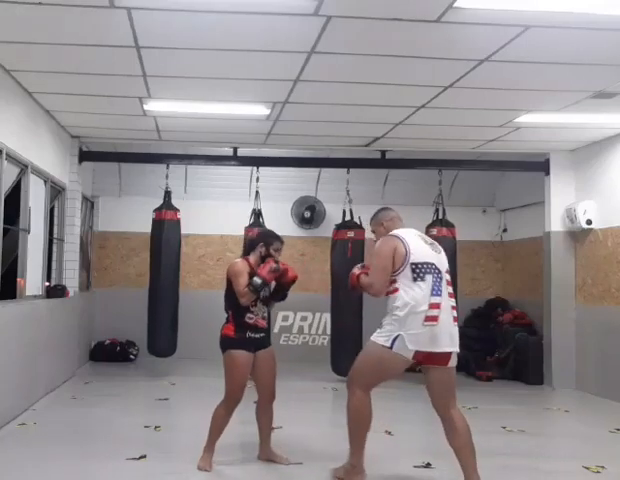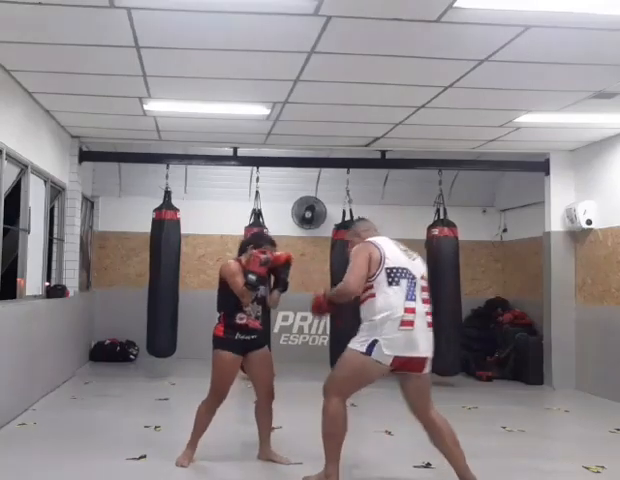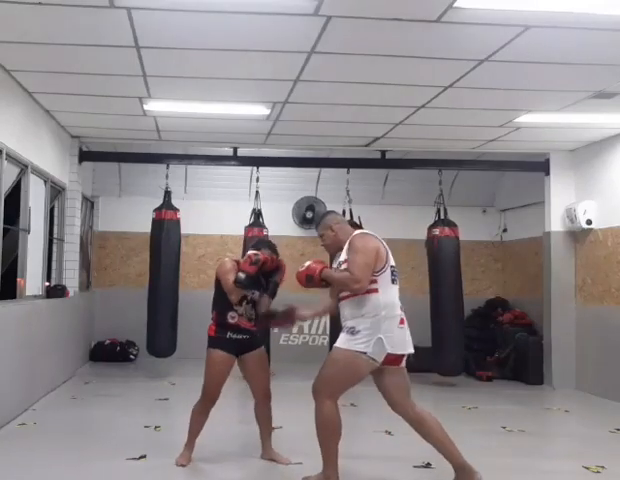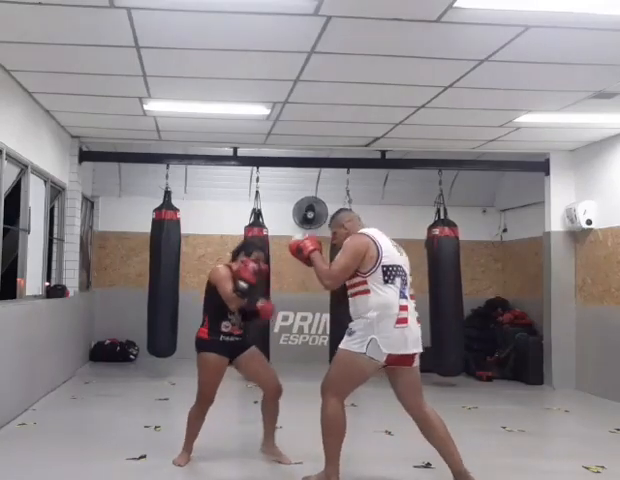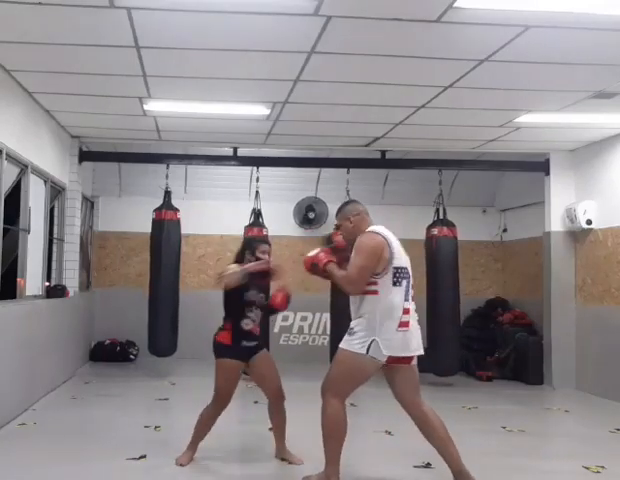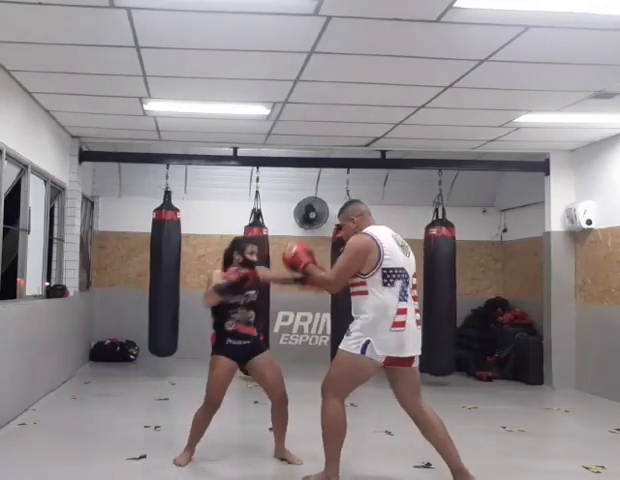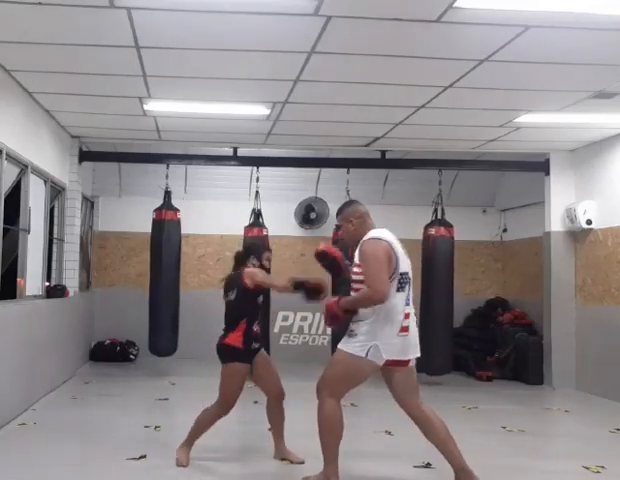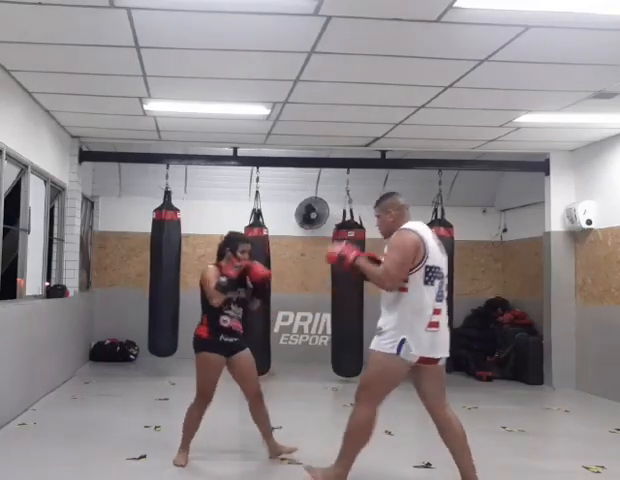
dt=0.3s
person 1, frame 1
left shoulder: (390, 241)
right shoulder: (434, 246)
left elbow: (377, 288)
left wrist: (360, 277)
left hip: (408, 329)
right hip: (444, 332)
left knee: (357, 384)
right knee: (448, 408)
person 1, frame 2
left shoulder: (366, 248)
right shoulder: (412, 256)
left elbow: (349, 289)
left wrist: (326, 297)
left hip: (385, 335)
right hip: (419, 338)
left knee: (334, 392)
right knee: (426, 412)
person 1, frame 3
left shoulder: (361, 240)
right shoulder: (346, 254)
left elbow: (358, 284)
right elbow: (337, 301)
left wrist: (322, 273)
right wrist: (305, 314)
left hip: (372, 332)
right hip: (390, 335)
left knee: (323, 393)
right knee: (406, 407)
person 1, frame 4
left shoulder: (358, 240)
right shoulder: (390, 244)
left elbow: (330, 280)
left wrist: (311, 252)
left hip: (375, 331)
right hip: (405, 333)
left knee: (331, 393)
right knee: (417, 406)
person 1, frame 5
left shoulder: (369, 239)
right shoulder: (387, 239)
left elbow: (353, 285)
left wrist: (325, 263)
right wrist: (332, 264)
left hip: (375, 332)
right hip: (403, 334)
left knee: (332, 393)
right knee: (415, 405)
person 1, frame 6
left shoulder: (361, 241)
right shoulder: (397, 241)
left elbow: (332, 284)
left wrist: (304, 263)
right wrist: (350, 262)
left hip: (374, 333)
right hip: (405, 334)
left knee: (331, 393)
right knee: (415, 405)
person 1, frame 7
left shoulder: (371, 245)
right shoulder: (388, 242)
left elbow: (378, 293)
left wrist: (342, 305)
right wrist: (336, 264)
left hip: (375, 336)
right hip: (402, 336)
left knee: (327, 392)
right knee: (415, 407)
person 1, frame 8
left shoulder: (405, 236)
right shoulder: (428, 237)
left elbow: (389, 280)
left wrist: (355, 259)
right wrist: (374, 265)
left hip: (404, 333)
right hip: (431, 335)
left knee: (366, 399)
right knee: (439, 407)
person 2, frame 1
left shoulder: (265, 270)
right shoulder: (239, 265)
right elbow: (244, 298)
left wrist: (281, 288)
right wrist: (263, 278)
left hip: (261, 338)
right hip: (237, 338)
left knee: (267, 396)
right knee: (233, 398)
left ankle: (265, 449)
right ankle: (208, 451)
person 2, frame 2
left shoulder: (259, 270)
right shoulder: (231, 267)
left elbow: (271, 303)
right elbow: (245, 297)
left wrist: (282, 277)
right wrist: (257, 272)
left hip: (256, 338)
right hip: (229, 338)
left knee: (267, 395)
right knee: (216, 397)
left ankle: (265, 449)
right ankle: (190, 448)
person 2, frame 3
left shoulder: (259, 277)
right shoulder: (228, 265)
left elbow: (262, 310)
right elbow: (234, 295)
left wrist: (274, 282)
right wrist: (248, 270)
left hip: (251, 339)
right hip: (223, 337)
left knee: (264, 395)
right knee: (209, 397)
left ankle: (267, 449)
right ankle: (188, 449)
person 2, frame 4
left shoulder: (246, 278)
right shoulder: (221, 271)
right elbow: (233, 303)
left wrist: (259, 310)
right wrist: (249, 281)
left hip: (239, 341)
right hip: (212, 341)
left knee: (274, 389)
right knee: (204, 400)
left ankle: (269, 444)
right ankle: (186, 450)
person 2, frame 5
left shoulder: (258, 279)
right shoulder: (235, 271)
right elbow: (226, 281)
left wrist: (277, 302)
right wrist: (257, 268)
left hip: (253, 344)
right hip: (230, 344)
left knee: (277, 396)
right knee: (220, 403)
left ankle: (281, 448)
right ankle: (190, 449)
person 2, frame 6
left shoulder: (256, 274)
right shoulder: (220, 276)
left elbow: (281, 278)
right elbow: (209, 301)
left wrist: (301, 277)
right wrist: (230, 282)
left hip: (254, 345)
right hip: (225, 346)
left knee: (280, 398)
right knee: (211, 403)
left ankle: (280, 449)
right ankle: (189, 449)
person 2, frame 7
left shoulder: (235, 279)
right shoulder: (250, 273)
right elbow: (284, 285)
right wrist: (310, 285)
left hip: (250, 345)
right hip: (236, 346)
left knee: (277, 395)
right knee: (225, 404)
left ankle: (280, 448)
right ankle: (186, 445)
person 2, frame 8
left shoulder: (241, 273)
right shoulder: (212, 271)
left elbow: (253, 305)
right elbow: (214, 300)
left wrist: (259, 284)
right wrist: (231, 275)
left hip: (235, 340)
right hip: (211, 340)
left knee: (255, 394)
right knee: (203, 399)
left ankle: (272, 445)
right ankle: (183, 449)
